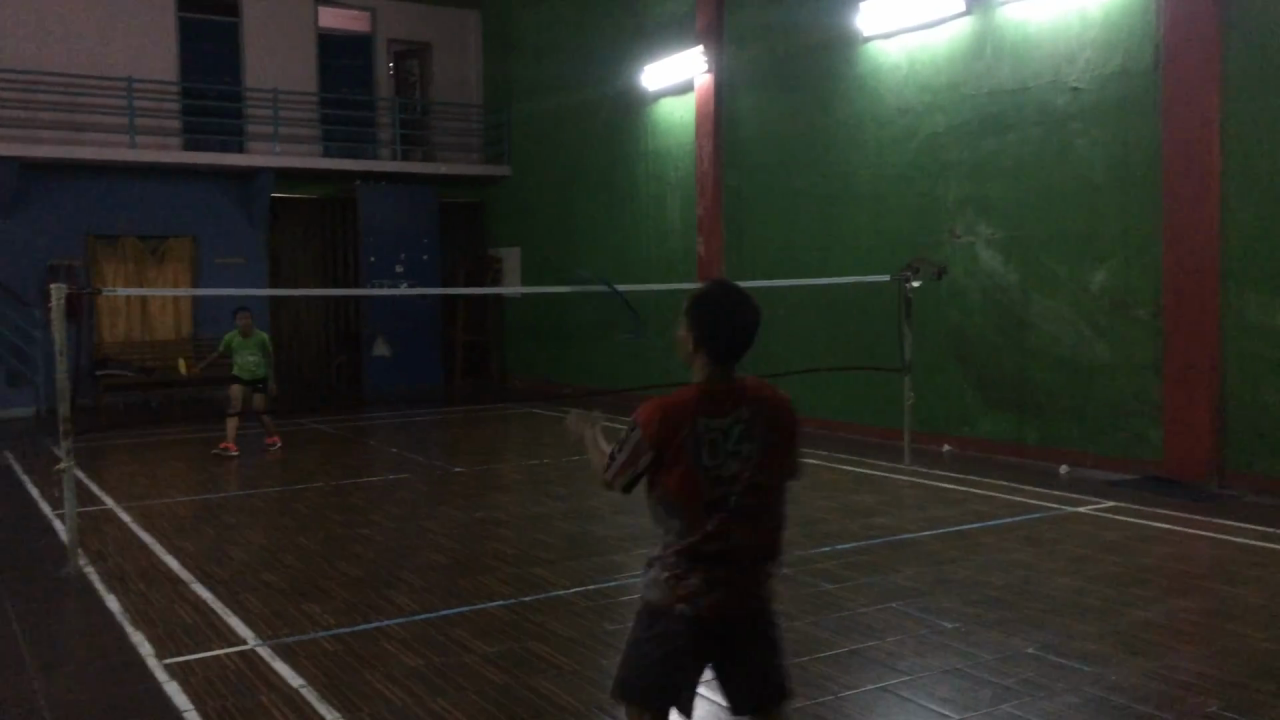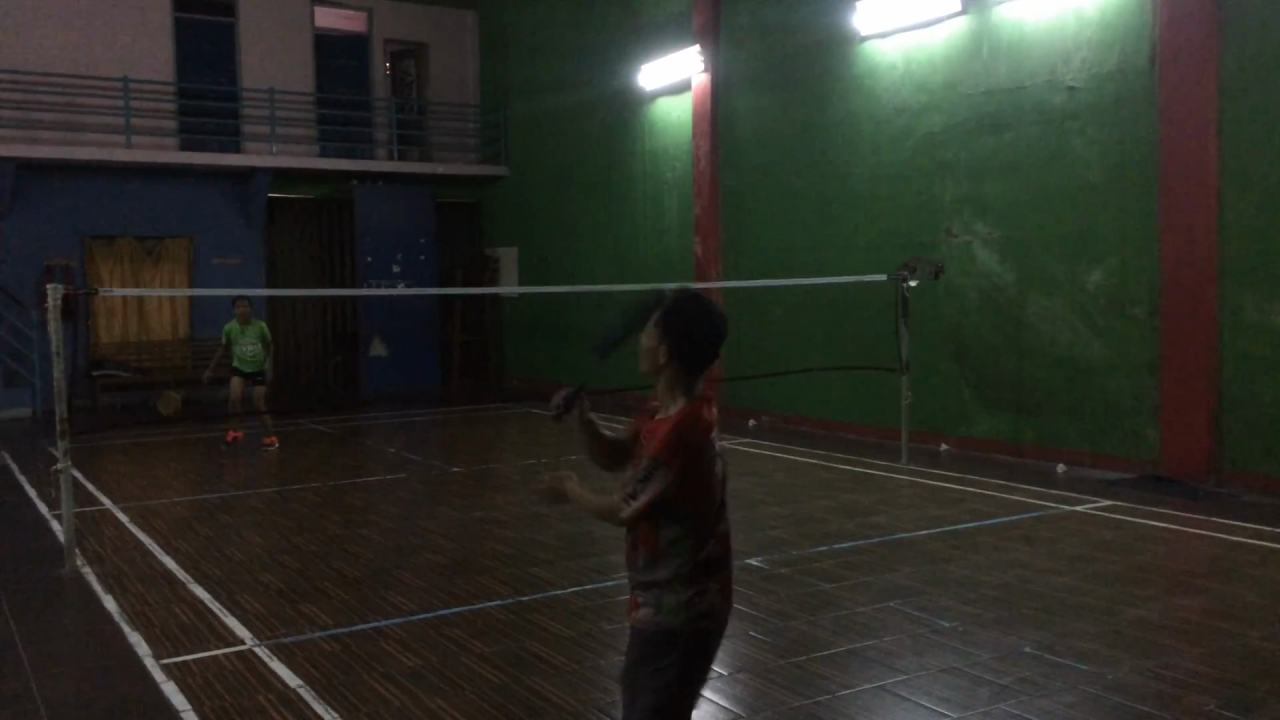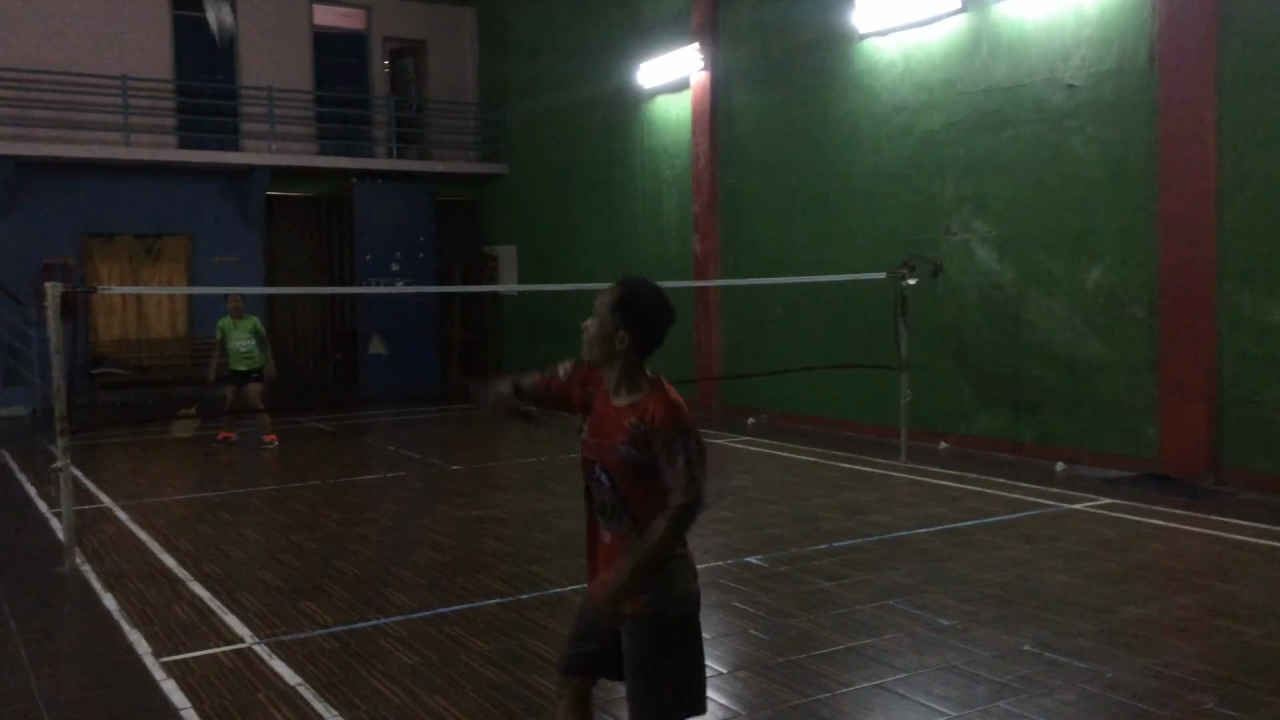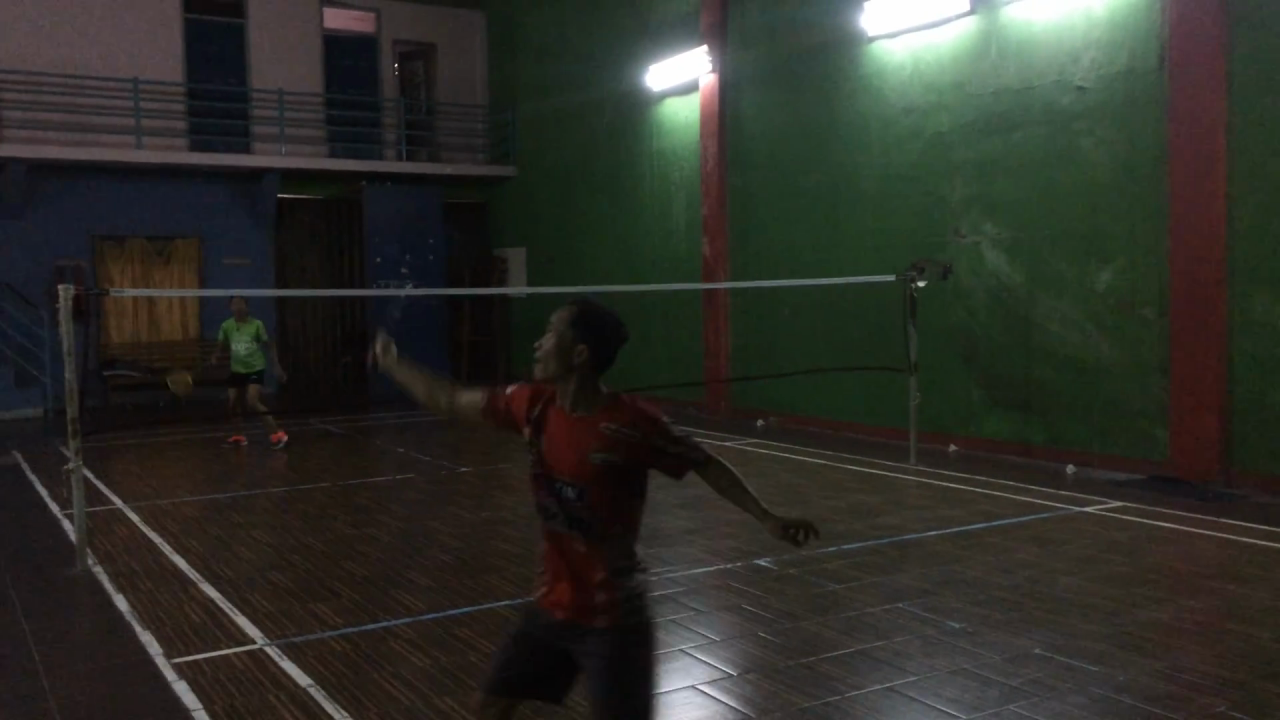
dt=0.2s
person 1, frame 1
left shoulder: (662, 416)
right shoulder: (775, 409)
left elbow: (612, 476)
right elbow: (788, 470)
left wrist: (587, 431)
left hip: (679, 595)
right hip: (749, 595)
person 1, frame 2
left shoulder: (677, 432)
right shoulder: (678, 411)
left elbow: (625, 514)
right elbow: (613, 458)
left wrist: (571, 490)
right wrist: (582, 417)
left hip: (675, 609)
right hip: (678, 599)
person 1, frame 3
left shoulder: (664, 416)
right shoulder: (587, 383)
left elbow: (685, 505)
right elbow: (523, 391)
left wrist: (625, 573)
right wrist: (510, 392)
left hip: (657, 597)
right hip: (610, 590)
right knee: (571, 684)
person 1, frame 4
left shoulder: (634, 424)
right shoulder: (531, 404)
left elbow: (708, 466)
right elbow: (454, 401)
left wrist: (770, 518)
right wrist: (391, 363)
left hip: (612, 611)
right hip: (550, 603)
